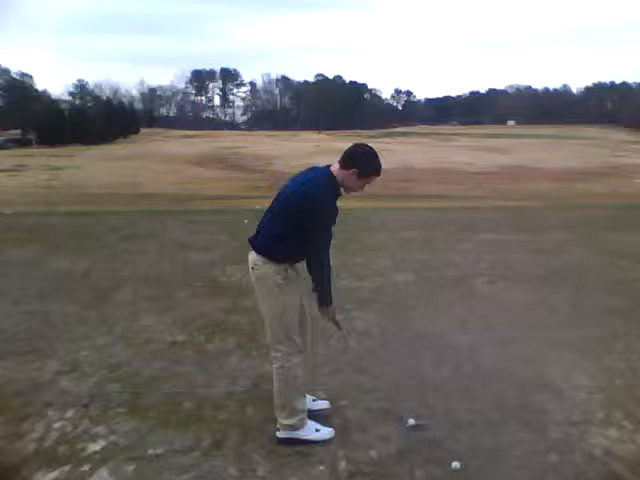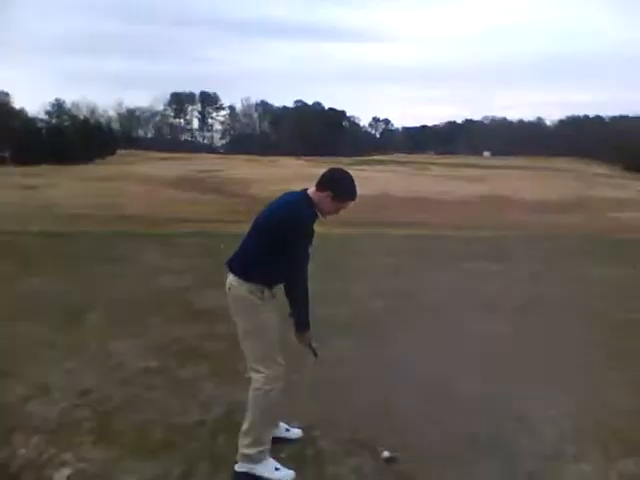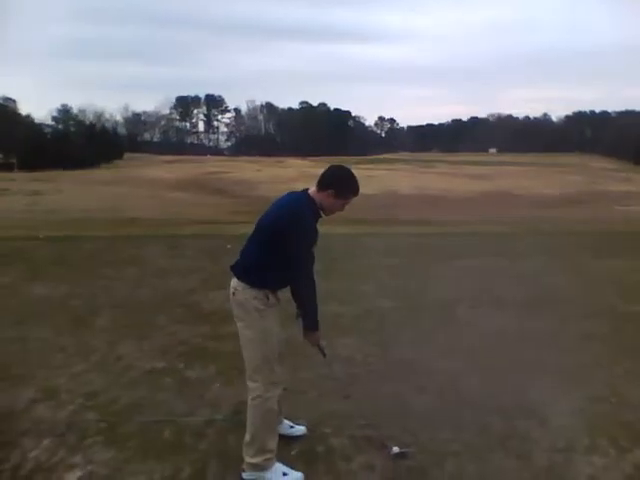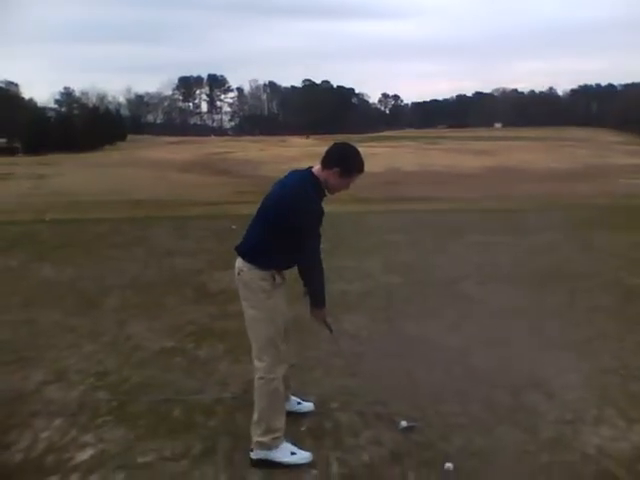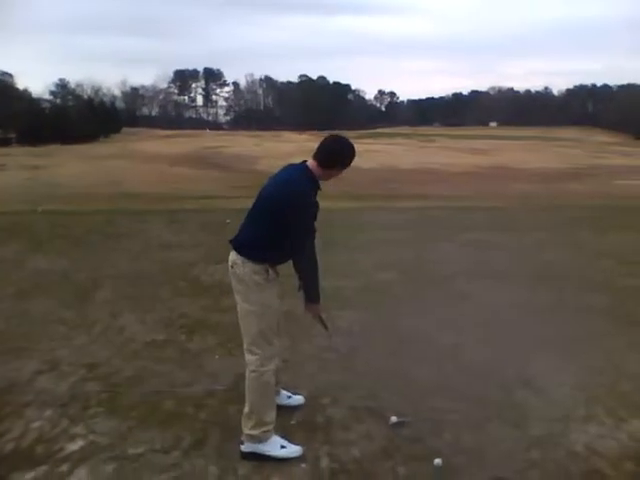
dt=0.5s
person 1, frame 1
left shoulder: (317, 177)
right shoulder: (320, 195)
right elbow: (319, 252)
left wrist: (317, 290)
right wrist: (325, 299)
left hip: (286, 260)
right hip: (272, 267)
left knee: (305, 332)
right knee: (288, 347)
left ankle: (296, 396)
right ankle: (291, 424)
person 1, frame 2
left shoulder: (295, 203)
right shoulder: (298, 217)
left elbow: (290, 268)
right elbow: (297, 273)
left wrist: (296, 312)
right wrist: (302, 324)
left hip: (253, 283)
right hip: (250, 289)
left knee: (267, 362)
right knee: (268, 370)
left ankle: (267, 423)
person 1, frame 3
left shoulder: (296, 203)
right shoulder: (299, 218)
left elbow: (295, 270)
right elbow: (302, 275)
left wrist: (303, 312)
right wrist: (311, 324)
left hip: (257, 287)
right hip: (254, 294)
left knee: (268, 368)
right knee: (264, 378)
left ankle: (272, 421)
person 1, frame 4
left shoulder: (300, 181)
right shoulder: (305, 199)
right elbow: (309, 254)
left wrist: (310, 289)
right wrist: (317, 301)
left hip: (262, 267)
right hip: (260, 274)
left knee: (277, 343)
right knee: (270, 357)
left ankle: (280, 398)
right ankle: (266, 444)
person 1, frame 5
left shoulder: (294, 174)
right shoulder: (300, 193)
right elbow: (303, 248)
left wrist: (305, 283)
right wrist: (312, 296)
left hip: (255, 261)
right hip: (253, 268)
left knee: (269, 338)
right knee: (262, 351)
left ankle: (270, 392)
right ankle: (256, 437)
